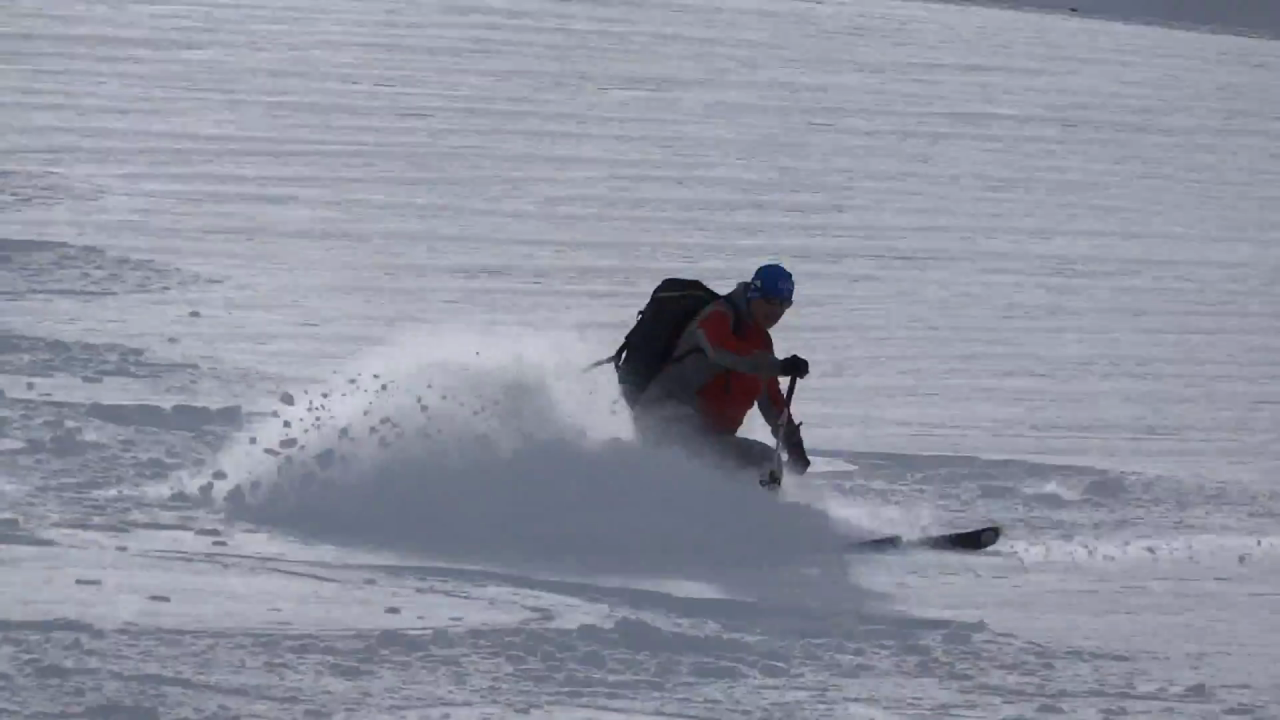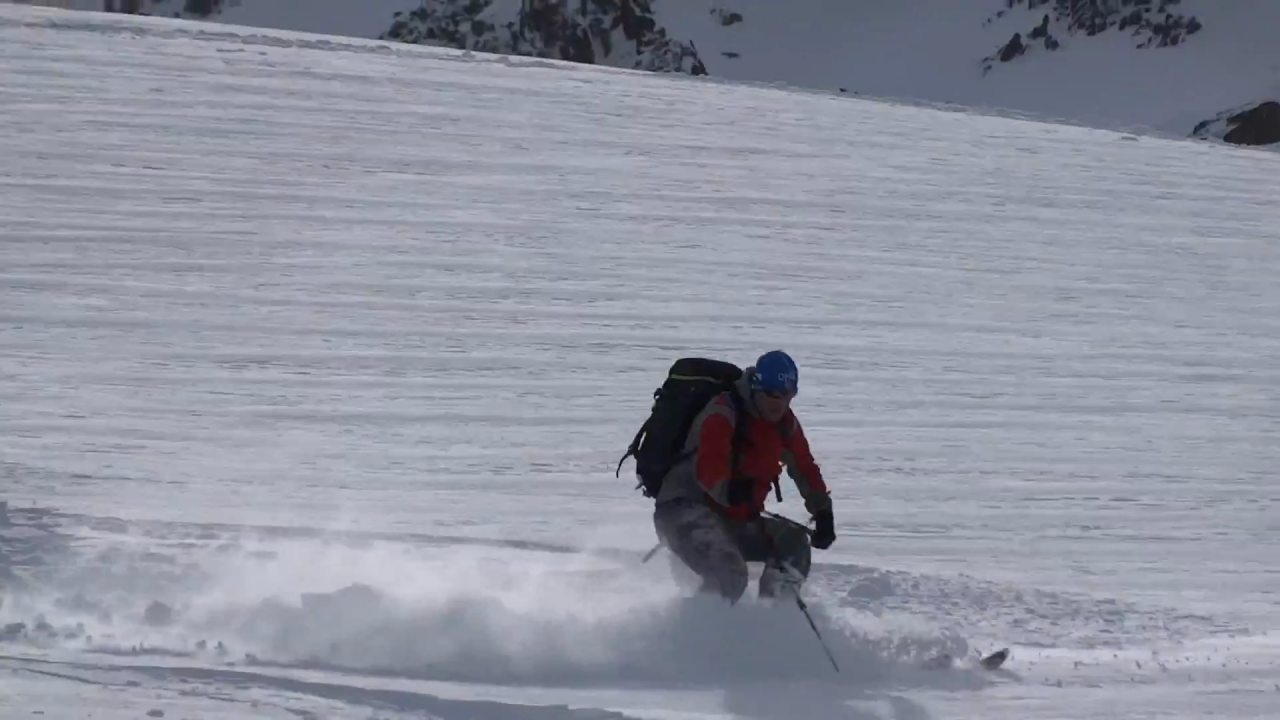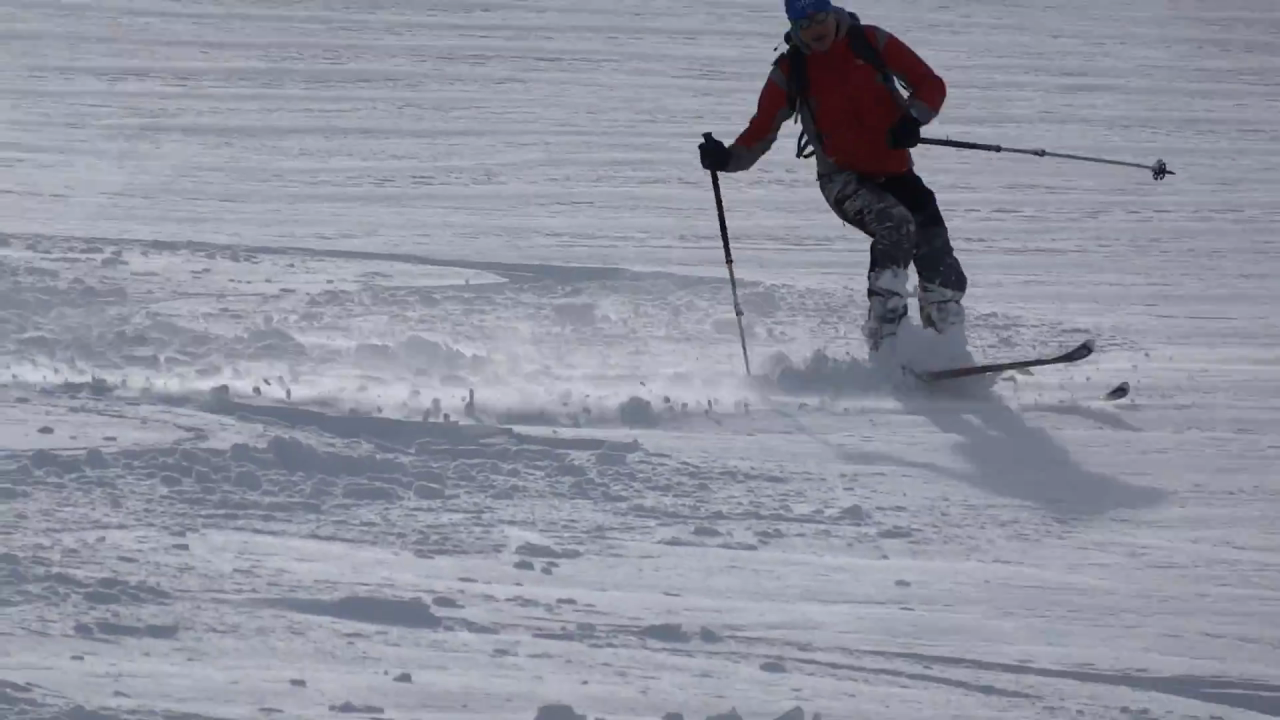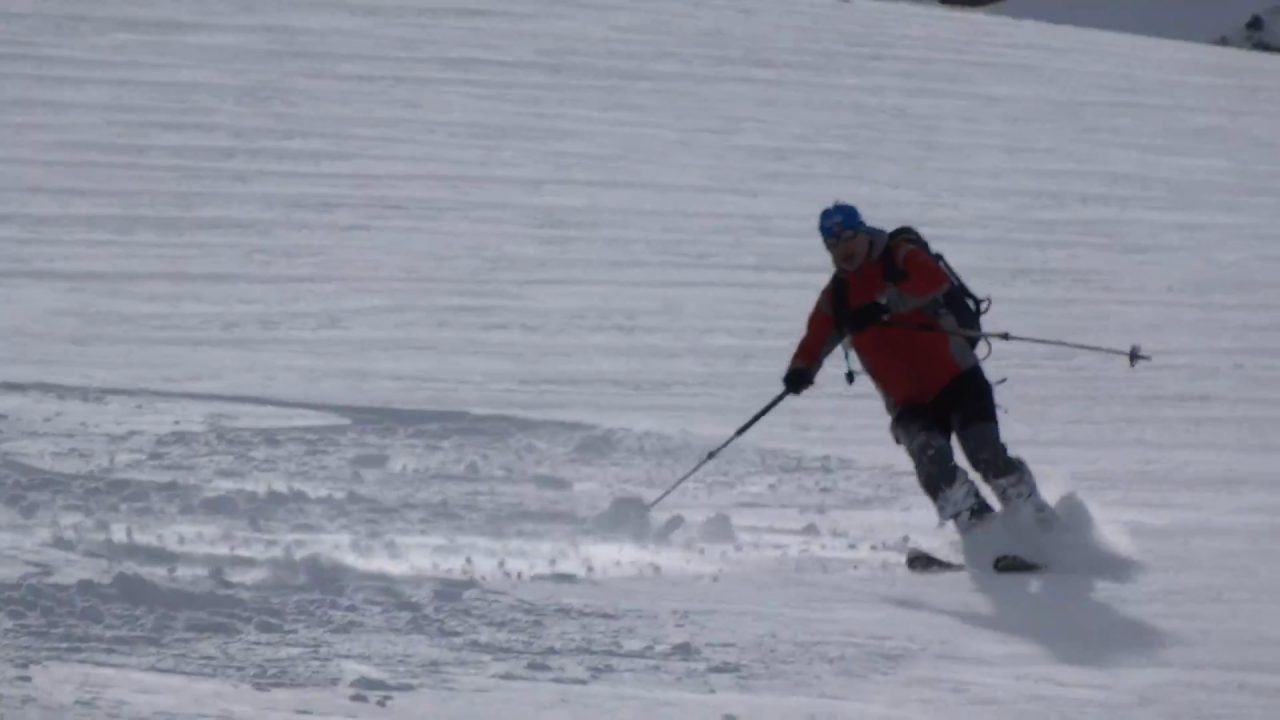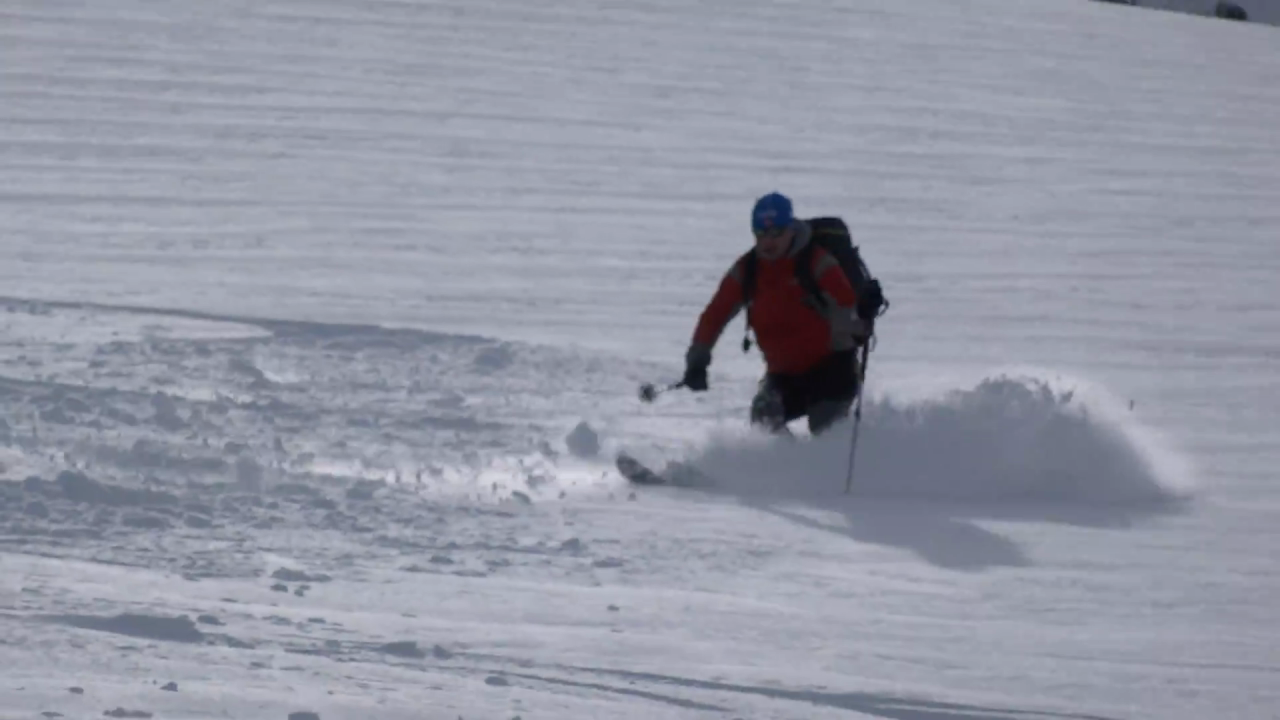
dt=0.4s
person 1, frame 1
left shoulder: (761, 340)
right shoulder: (720, 315)
left elbow: (771, 398)
right elbow: (721, 349)
left wrist: (793, 443)
right wrist: (780, 366)
left hip: (707, 433)
right hip: (667, 415)
left knee: (768, 463)
person 1, frame 2
left shoulder: (783, 422)
right shoulder: (722, 413)
left elbow: (805, 468)
right elbow: (707, 468)
left wrist: (822, 513)
right wrist: (729, 492)
left hip: (731, 521)
right hip: (685, 510)
left knee: (794, 542)
right knee: (730, 575)
person 1, frame 3
left shoulder: (872, 41)
right shoulder: (789, 72)
left elbow: (931, 84)
right elbow: (759, 133)
left wrist: (913, 119)
right wrist: (729, 157)
left hip: (896, 172)
right hip: (844, 176)
left knee: (939, 257)
right knee: (896, 226)
right ankle: (883, 339)
person 1, frame 4
left shoulder: (901, 257)
right shoulder: (835, 298)
left elbow: (935, 280)
right elbow: (813, 350)
left wrist: (882, 306)
right wrist: (799, 373)
left hip: (958, 378)
right hip: (909, 405)
left knee: (987, 456)
right knee: (934, 467)
left ankle: (1045, 527)
person 1, frame 5
left shoulder: (816, 261)
right shoulder: (746, 271)
left elbow: (847, 304)
right elbow: (713, 318)
left wrist: (856, 326)
right wrist: (697, 362)
left hip: (832, 364)
right hip: (785, 373)
right knee: (764, 414)
